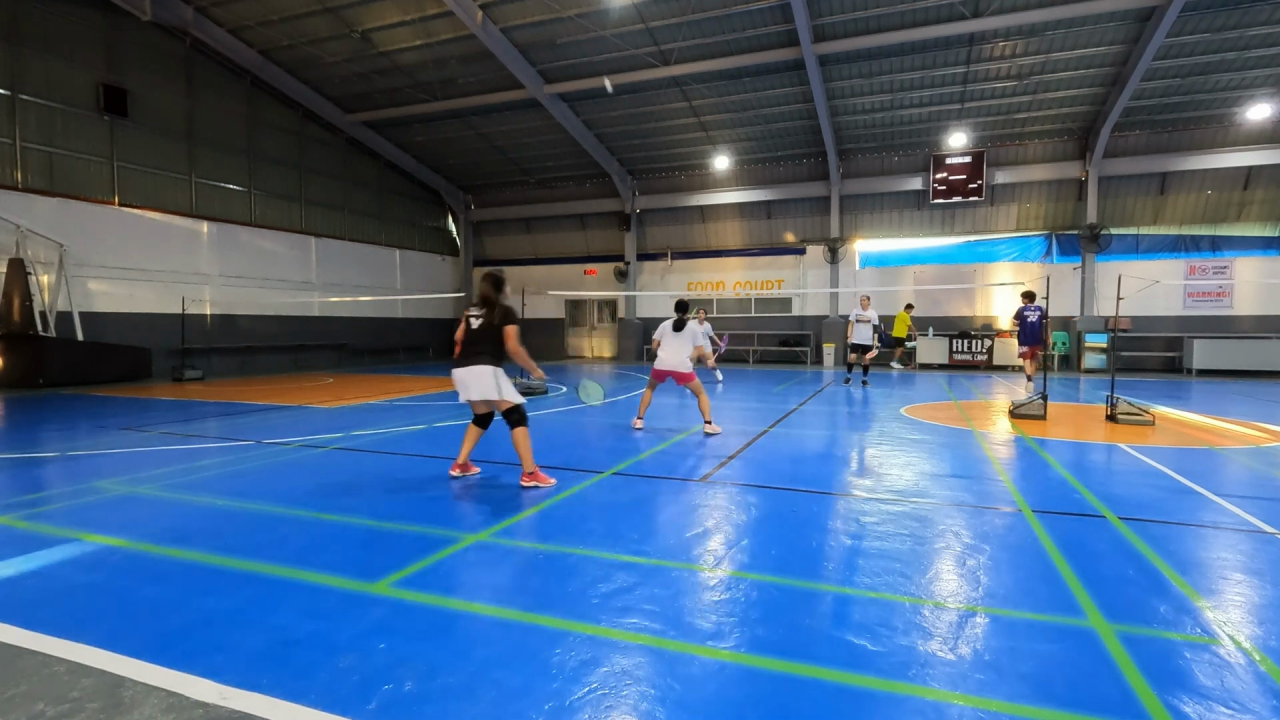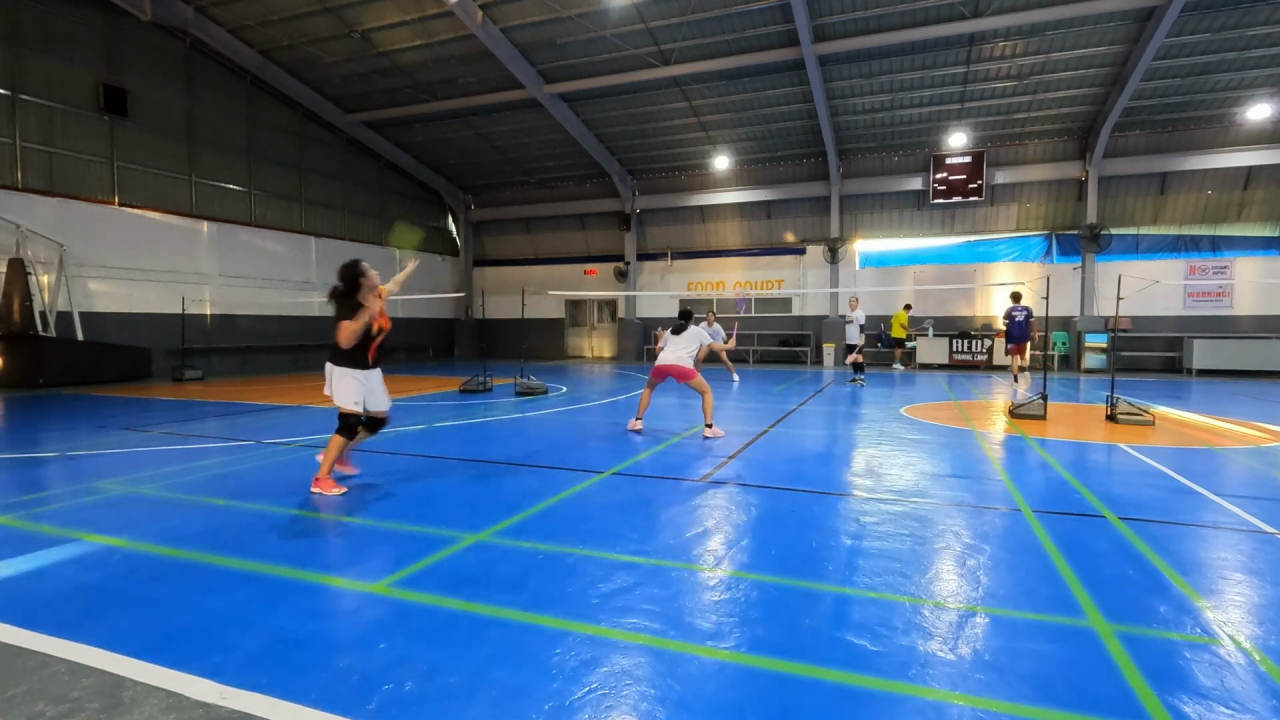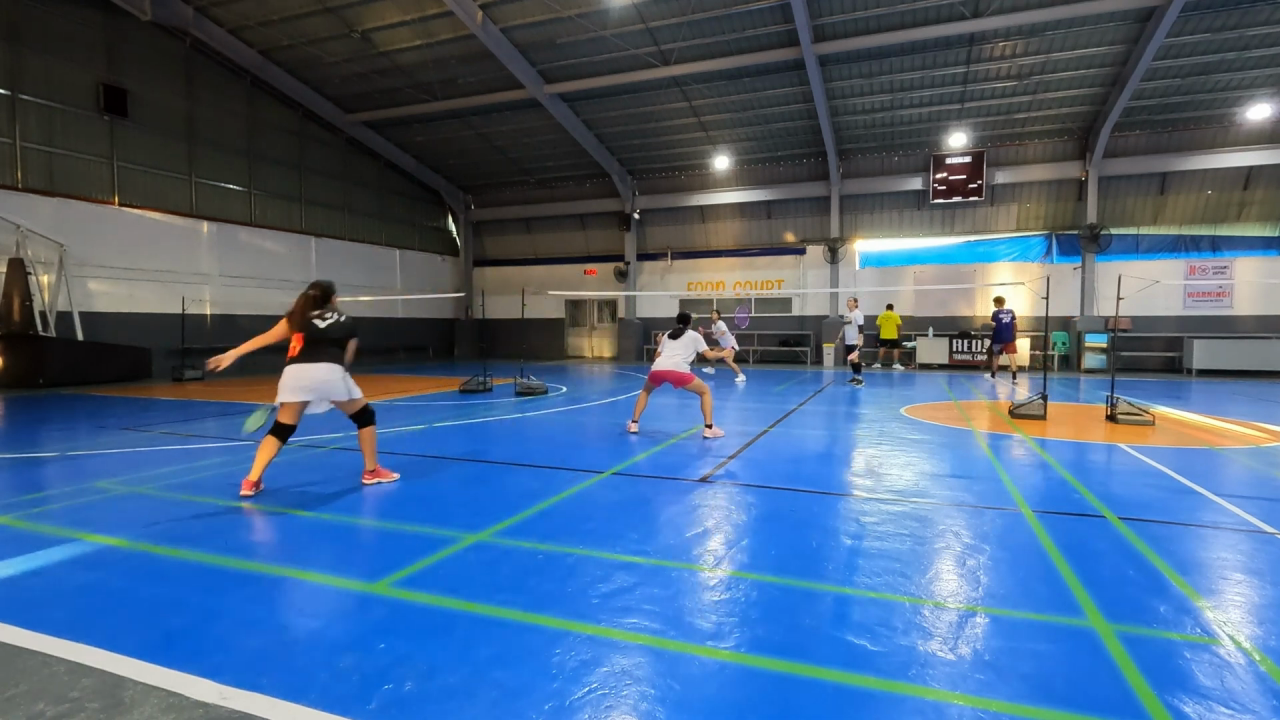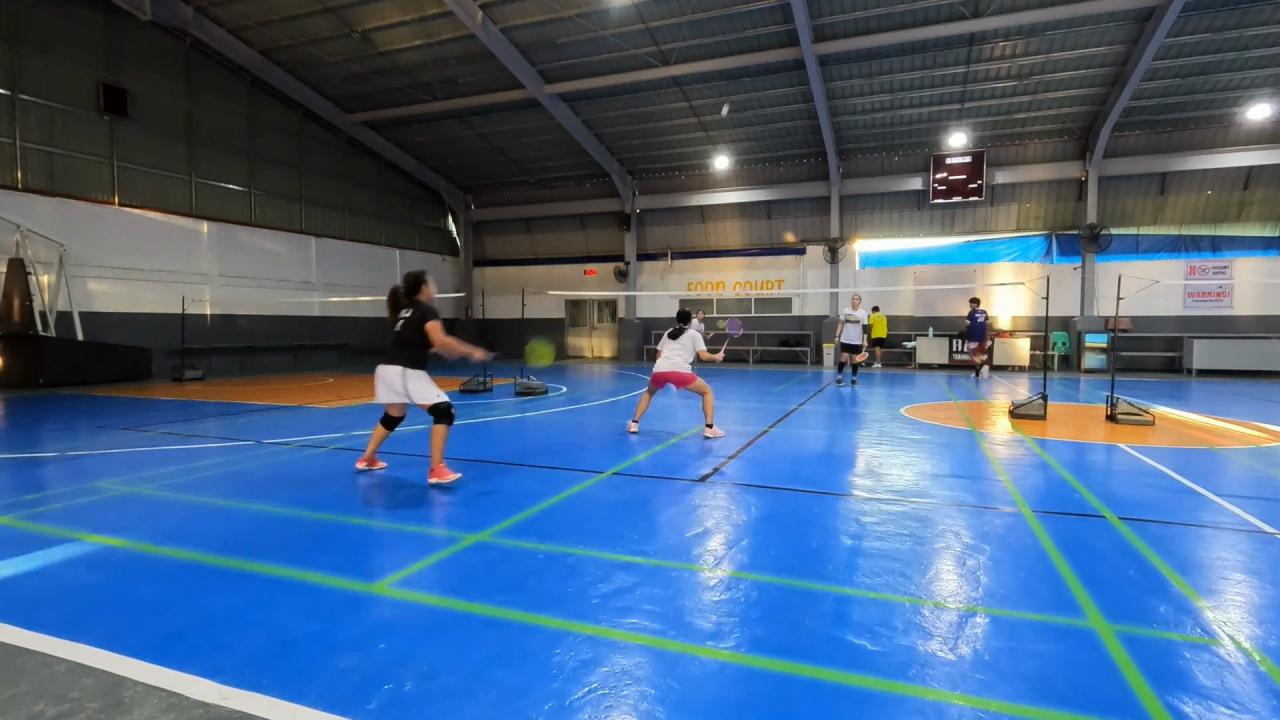
dt=0.7s
person 1, frame 1
left shoulder: (472, 309)
right shoulder: (506, 312)
left elbow: (459, 338)
right elbow: (513, 348)
right wrist: (534, 370)
left hip: (461, 370)
right hip: (486, 370)
left knee: (482, 417)
right knee: (517, 417)
left ankle: (461, 463)
right ankle: (530, 473)
person 1, frame 2
left shoulder: (377, 295)
right shoulder: (349, 308)
left elbow: (392, 285)
right elbow: (345, 342)
left wrist: (409, 269)
right wrist: (366, 316)
left hip: (368, 370)
right hip: (346, 371)
left knee: (379, 419)
right knee: (350, 424)
left ankle: (337, 458)
right ankle: (321, 479)
person 1, frame 3
left shoulder: (297, 318)
right shoulder: (347, 322)
left elbow: (265, 338)
right elbow: (347, 358)
left wrist: (232, 354)
left hip: (296, 373)
right hip: (330, 371)
left knee: (280, 429)
right knee: (365, 415)
left ankle: (252, 481)
right ankle: (372, 470)
person 1, frame 4
left shoulder: (408, 310)
right shoulder: (426, 311)
right elbow: (440, 341)
left wrist: (456, 350)
right wrist: (471, 352)
left hip: (392, 373)
right hip: (406, 373)
left knee: (393, 417)
right knee: (444, 412)
left ankle: (366, 458)
right ankle: (437, 469)
